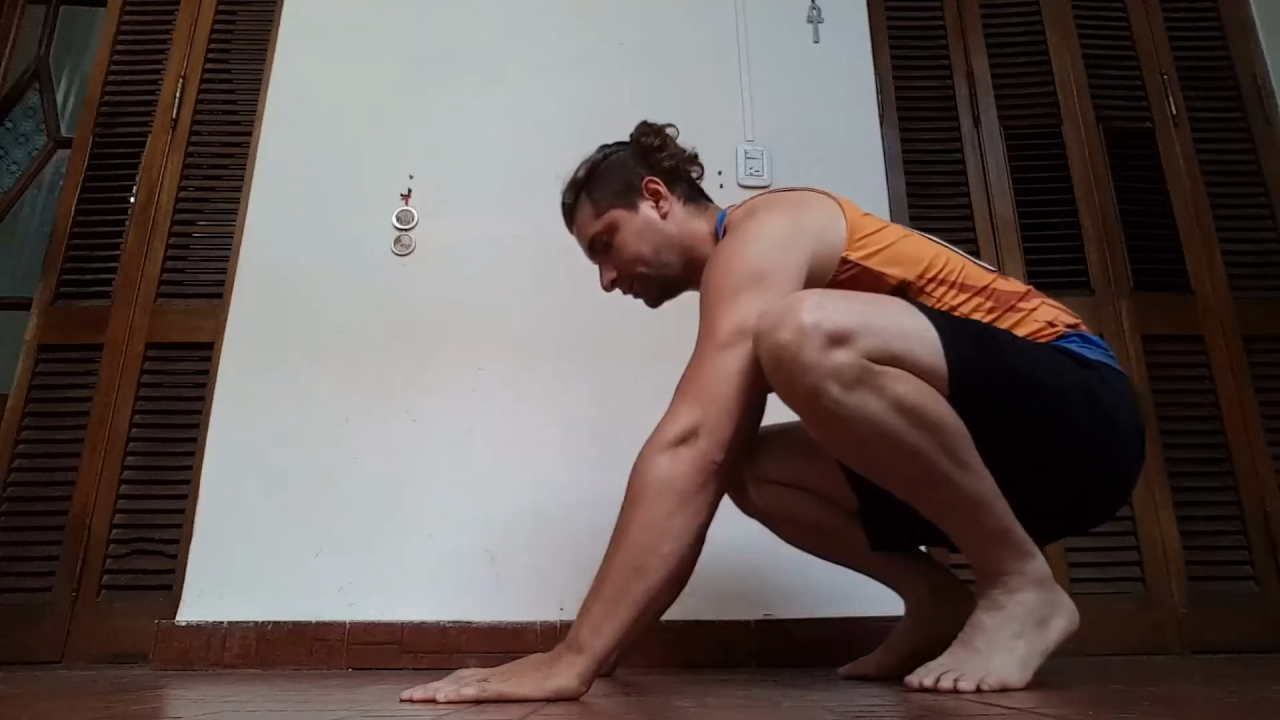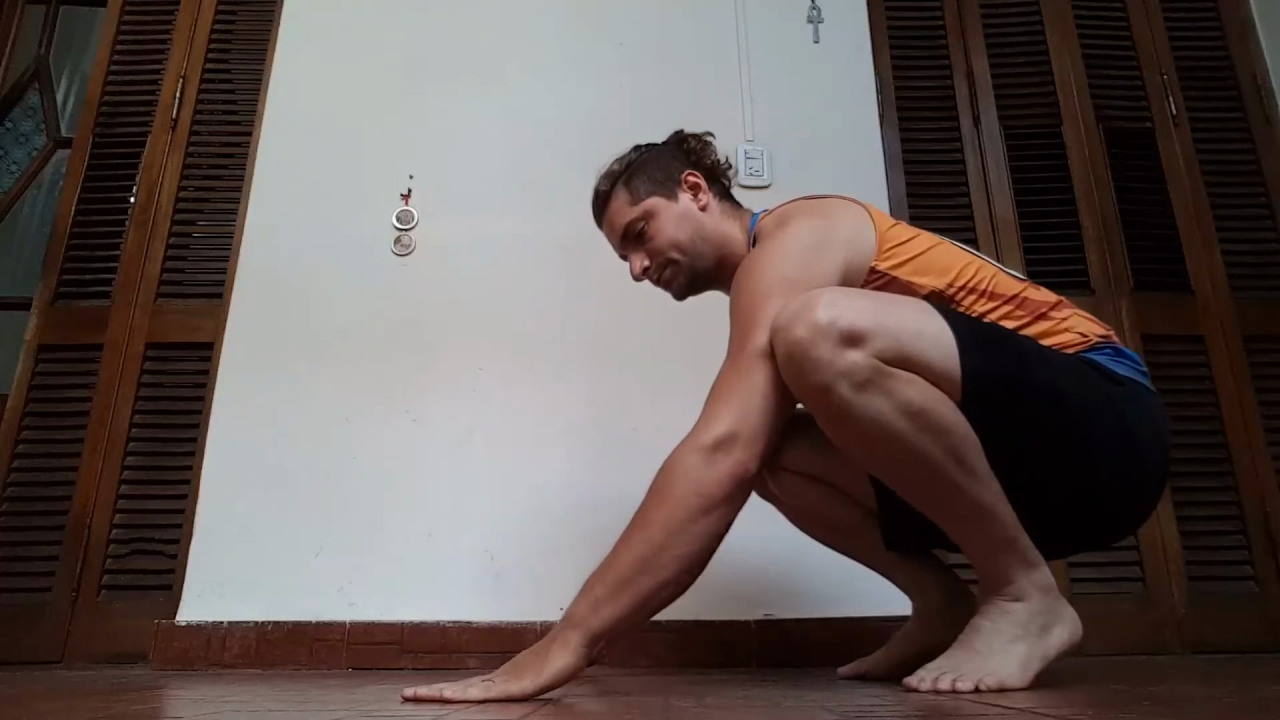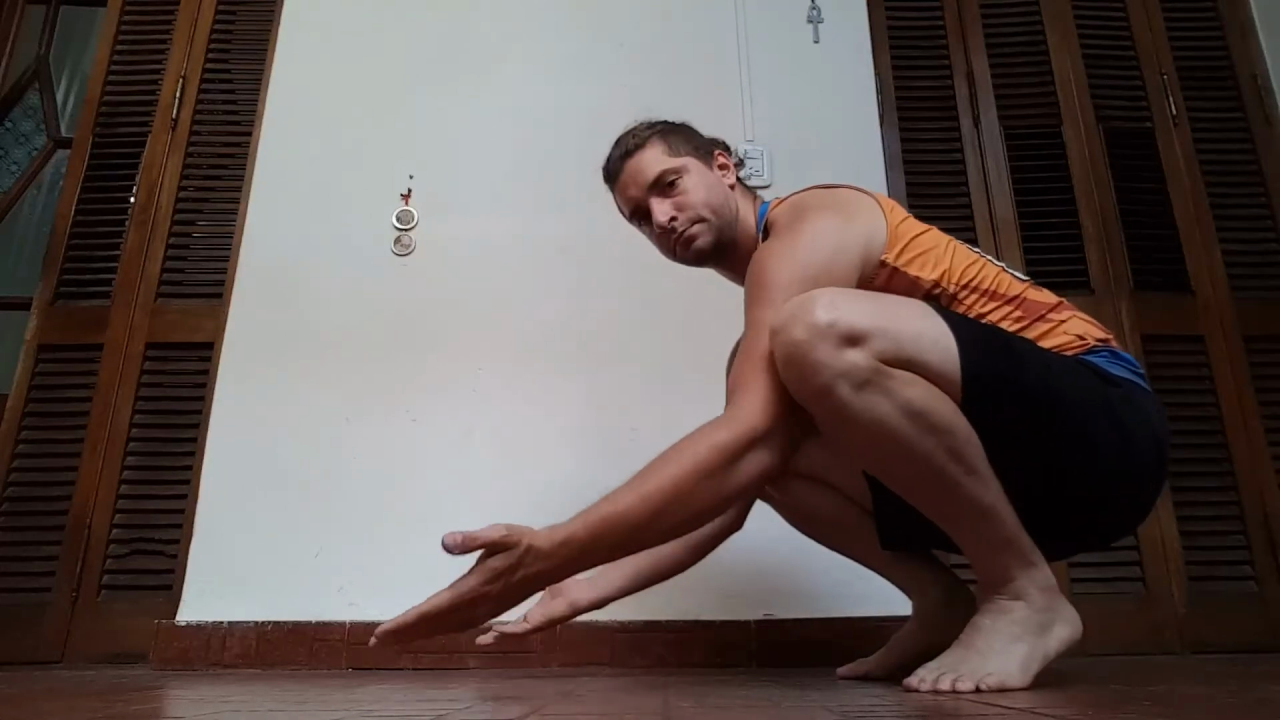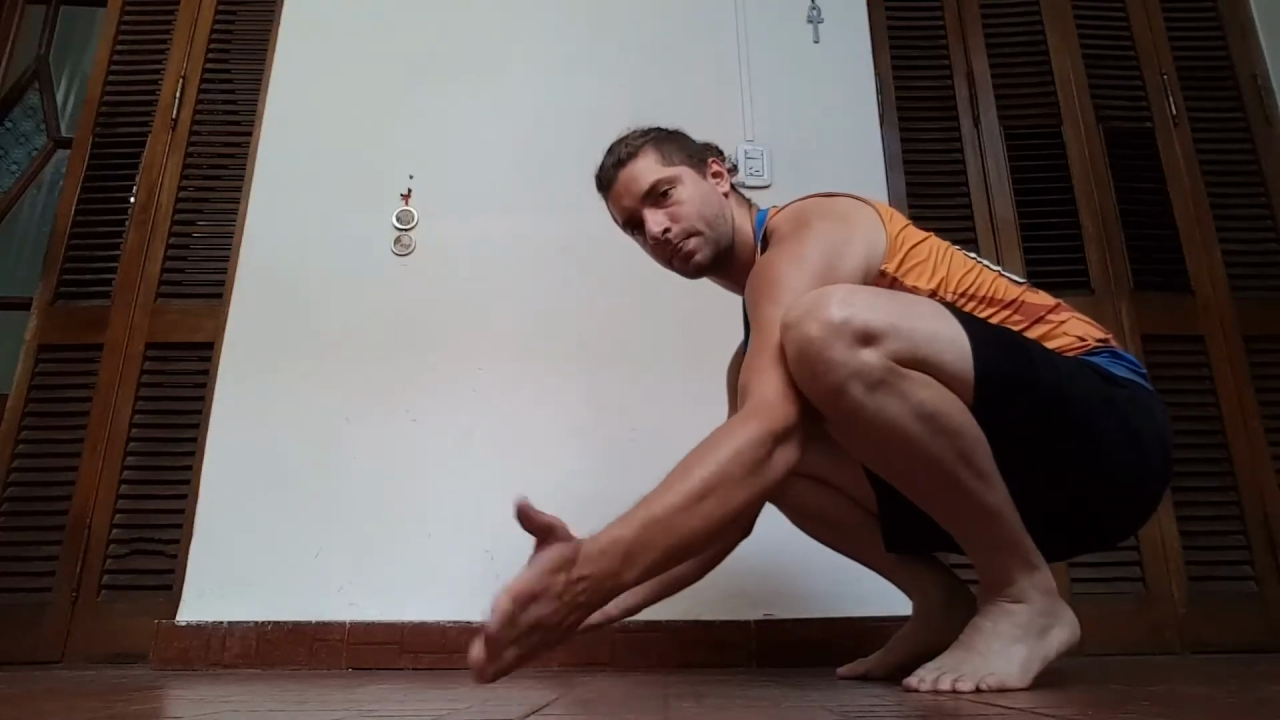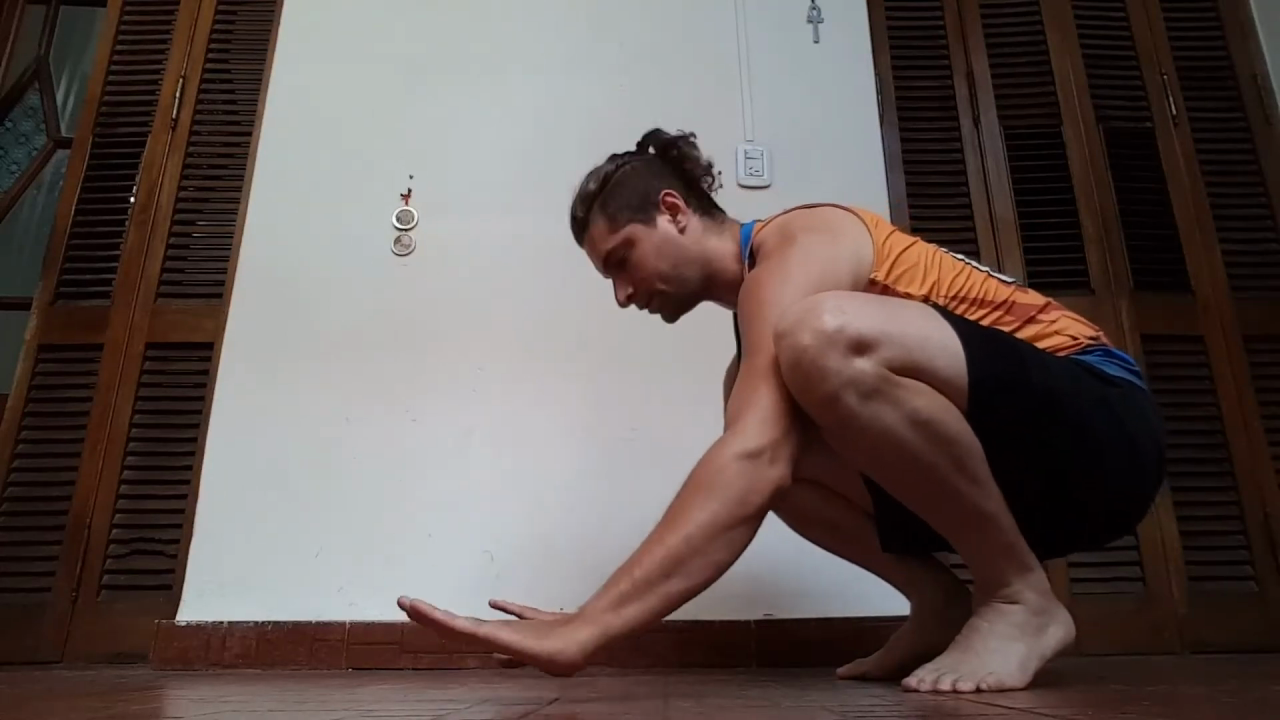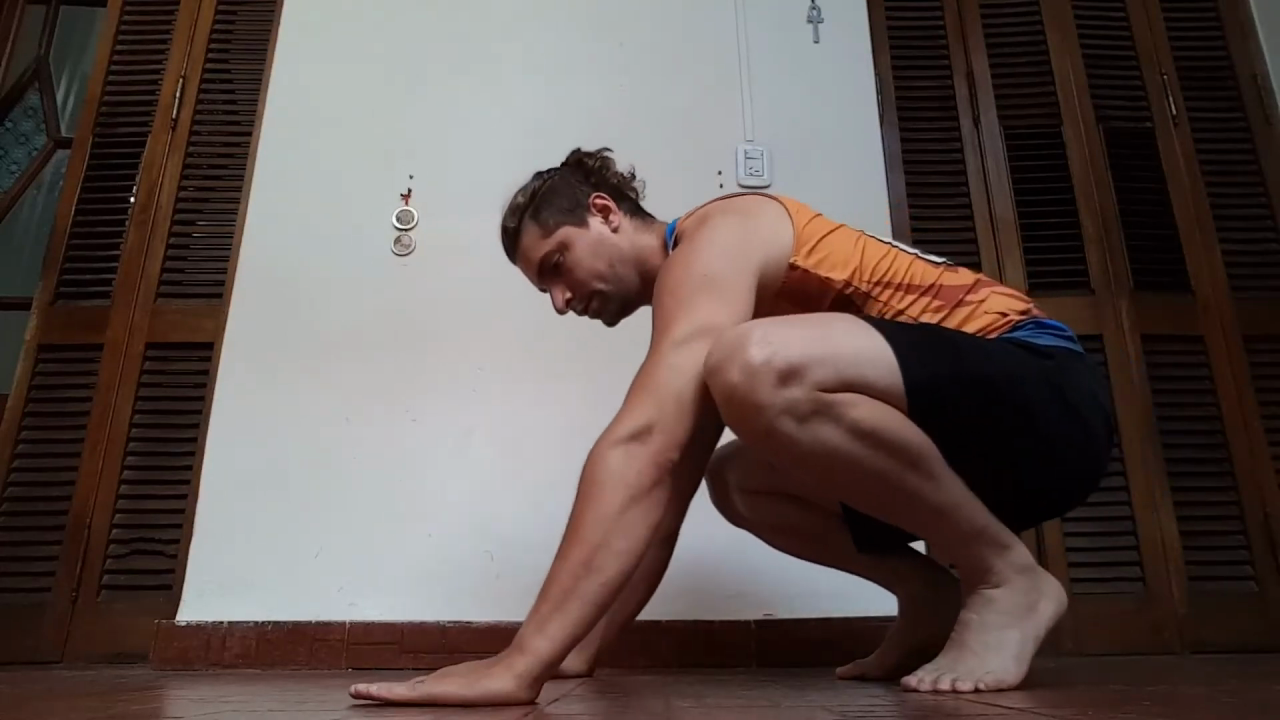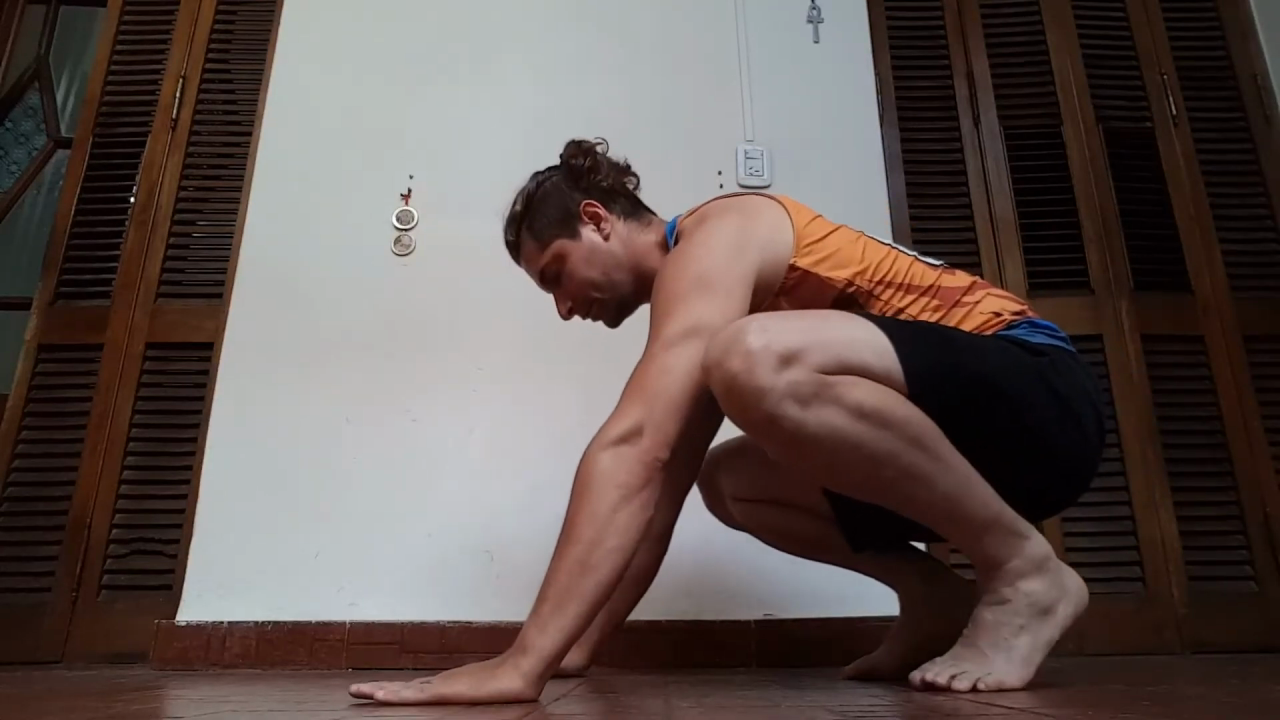
dt=0.7s
person 1, frame 1
left shoulder: (764, 231)
right shoulder: (744, 303)
left elbow: (687, 446)
right elbow: (700, 480)
left wrist: (576, 657)
right wrist: (600, 645)
left hip: (1076, 411)
right hip: (1002, 445)
left knee: (806, 335)
left ankle: (1021, 586)
right ankle: (940, 603)
person 1, frame 2
left shoulder: (793, 241)
right shoulder: (764, 319)
left elbow: (717, 455)
right elbow: (723, 486)
left wrist: (568, 640)
right wrist: (594, 626)
left hip: (1103, 421)
right hip: (1014, 455)
left knee: (823, 331)
left ankle: (1023, 596)
right ankle: (947, 606)
person 1, frame 3
left shoulder: (811, 224)
right shoulder: (758, 345)
left elbow: (747, 444)
right elbow: (721, 501)
left wrist: (549, 553)
right wrist: (582, 589)
left hip: (1099, 419)
right hip: (1012, 463)
left knee: (818, 332)
left ankle: (1023, 593)
right ankle: (944, 604)
person 1, frame 4
left shoulder: (805, 235)
right shoulder: (758, 350)
left elbow: (771, 439)
right elbow: (729, 508)
left wrist: (593, 567)
right wrist: (605, 600)
left hip: (1106, 426)
right hip: (1032, 475)
left knee: (835, 329)
left ankle: (1024, 595)
right ankle: (948, 606)
person 1, frame 5
left shoulder: (795, 248)
right shoulder: (761, 336)
left elbow: (754, 466)
right elbow: (741, 495)
left wrist: (584, 631)
right wrist: (596, 619)
left hip: (1099, 421)
right hip: (1013, 460)
left knee: (824, 337)
left ankle: (1018, 596)
right ankle: (945, 604)
person 1, frame 6
left shoulder: (717, 237)
right shoulder: (699, 311)
left elbow: (645, 446)
right elbow: (663, 493)
left wrist: (523, 662)
right wrist: (579, 650)
left hip: (1044, 396)
right hip: (970, 424)
left knee: (758, 368)
right knee: (735, 480)
left ankle: (1004, 581)
right ankle: (935, 600)
person 1, frame 7
left shoulder: (714, 237)
right shoulder: (704, 309)
left elbow: (634, 450)
right elbow: (657, 489)
left wrist: (525, 662)
right wrist: (578, 649)
left hip: (1038, 394)
right hip: (971, 422)
left knee: (755, 361)
right knee: (727, 481)
left ankle: (1022, 573)
right ankle: (939, 597)
